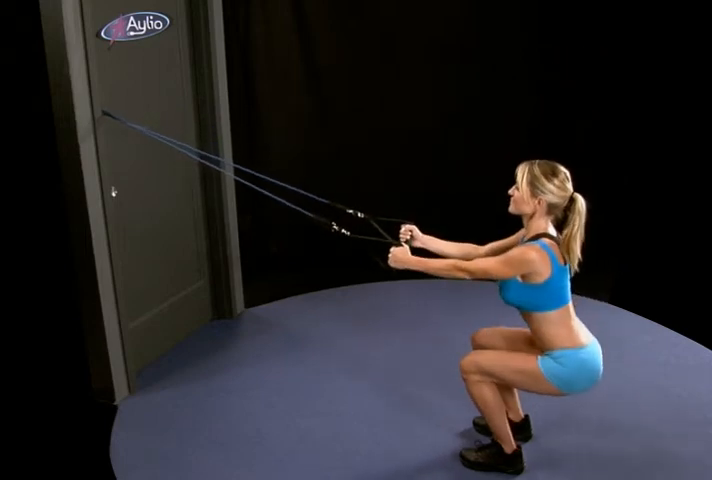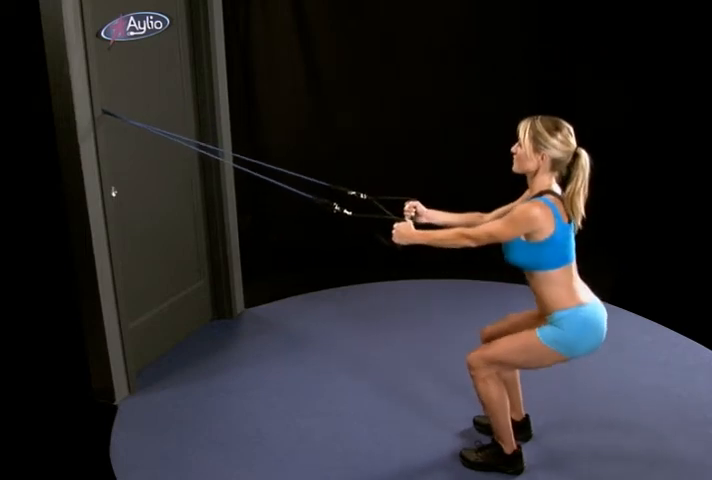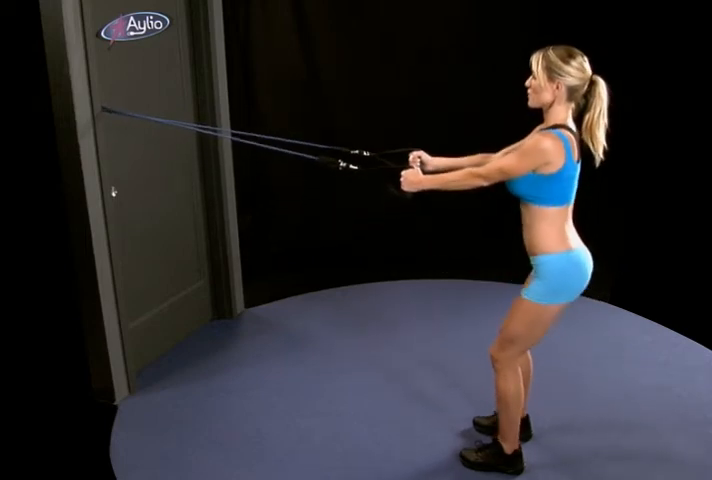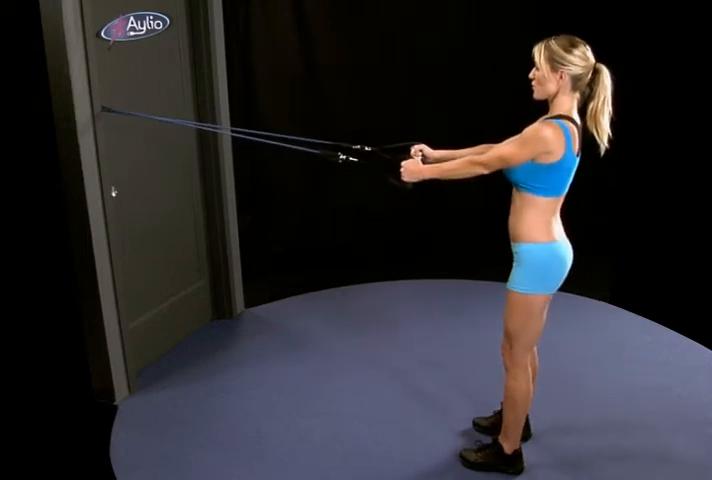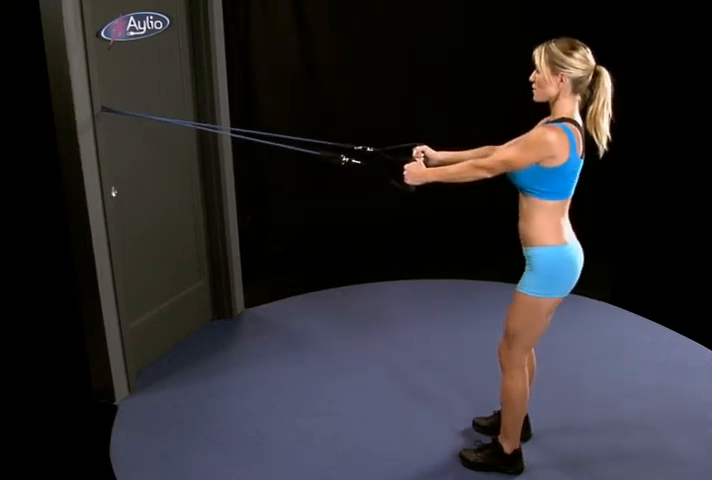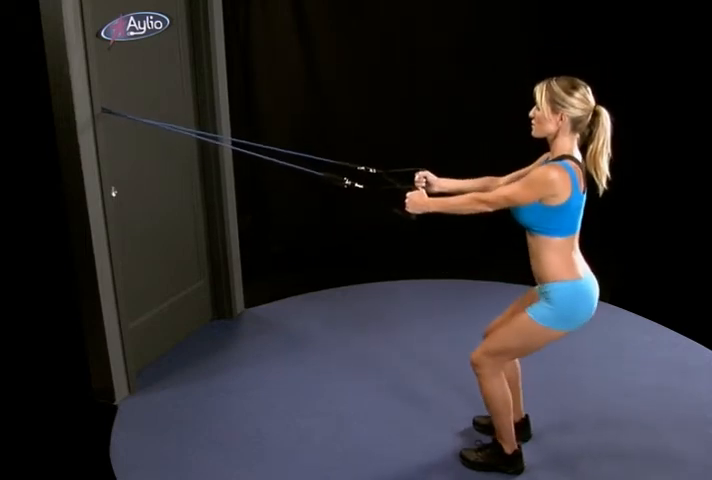
dt=0.5s
person 1, frame 1
left shoulder: (533, 255)
right shoulder: (536, 236)
left elbow: (466, 270)
right elbow: (478, 252)
left wrist: (410, 261)
right wrist: (423, 241)
left hip: (572, 364)
right hip: (568, 348)
left knee: (472, 366)
right knee: (482, 340)
left ankle: (507, 452)
right ankle: (515, 421)
person 1, frame 2
left shoulder: (536, 212)
right shoulder: (542, 197)
left elbow: (472, 238)
right elbow: (485, 220)
left wrist: (414, 236)
right wrist: (429, 215)
left hip: (575, 325)
right hip: (571, 313)
left knee: (480, 362)
right knee: (491, 338)
left ankle: (506, 452)
right ankle: (516, 419)
person 1, frame 3
left shoulder: (548, 143)
right shoulder: (556, 133)
left elbow: (484, 176)
right elbow: (493, 159)
left wrist: (424, 182)
right wrist: (436, 162)
left hip: (558, 267)
right hip: (561, 261)
left knee: (503, 355)
right knee: (515, 346)
left ankle: (507, 452)
right ankle: (516, 419)
person 1, frame 4
left shoulder: (549, 132)
right shoulder: (561, 125)
left elbow: (484, 165)
right elbow: (495, 150)
left wrist: (424, 172)
right wrist: (437, 155)
left hip: (538, 257)
right hip: (546, 252)
left knee: (515, 355)
right knee: (523, 348)
left ankle: (507, 451)
right ankle: (514, 419)
person 1, frame 5
left shoulder: (552, 136)
right shoulder: (560, 126)
left elbow: (487, 168)
right elbow: (497, 151)
left wrist: (427, 175)
right wrist: (440, 156)
left hip: (550, 261)
right hip: (555, 256)
left knee: (511, 354)
right knee: (519, 346)
left ankle: (507, 452)
right ankle: (514, 420)
person 1, frame 6
left shoulder: (553, 175)
right shoulder: (557, 162)
left elbow: (488, 202)
right elbow: (498, 183)
left wrist: (428, 205)
right wrist: (442, 184)
left hip: (566, 297)
right hip: (562, 288)
left knee: (484, 359)
right knee: (496, 338)
left ankle: (506, 452)
right ankle: (516, 420)
